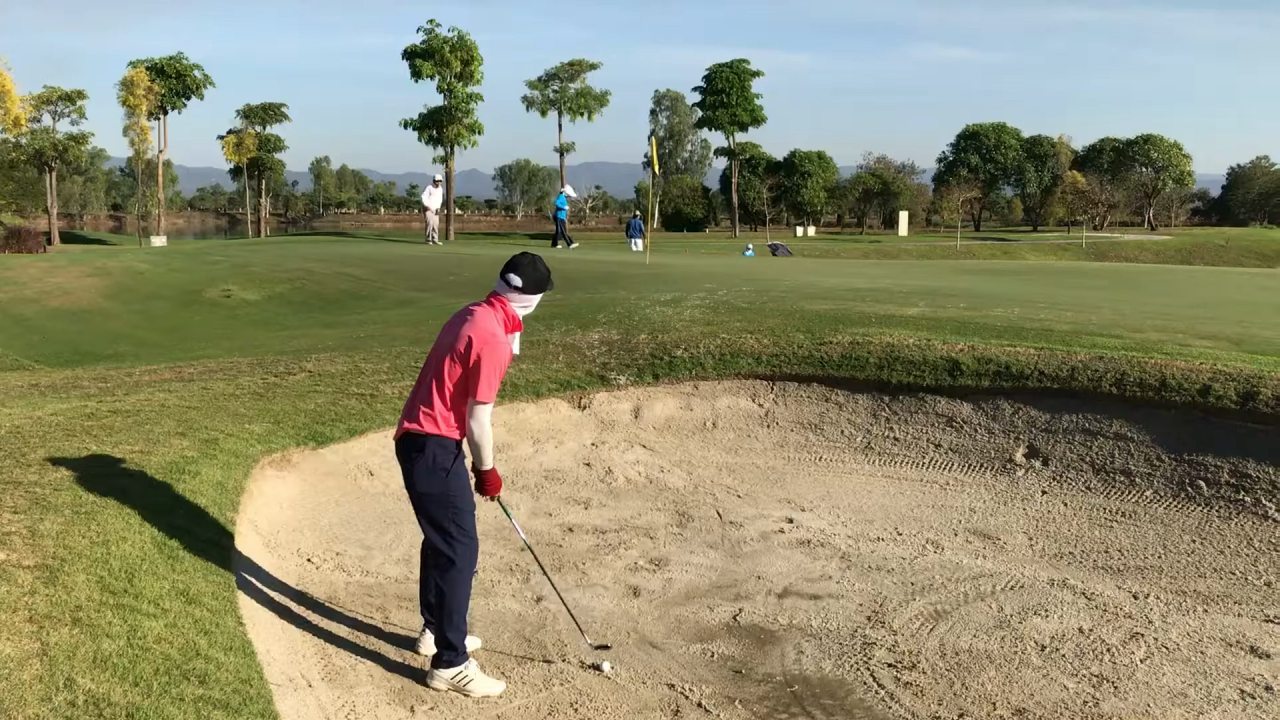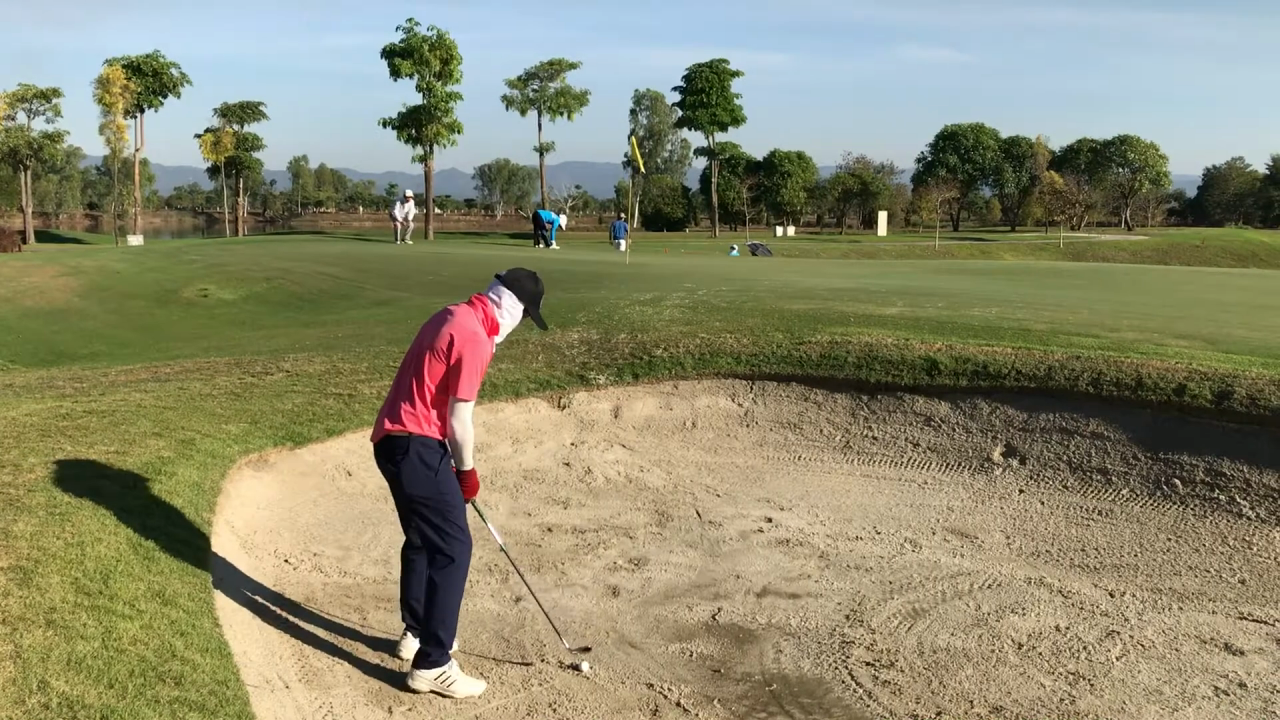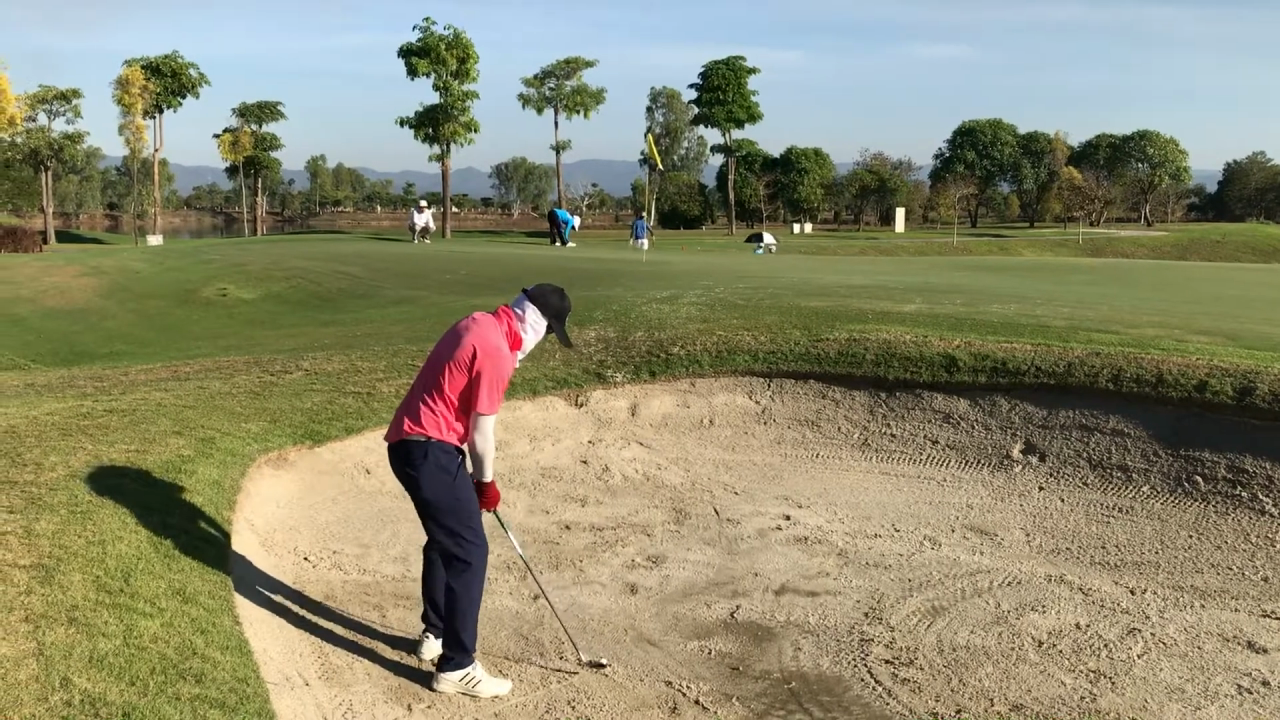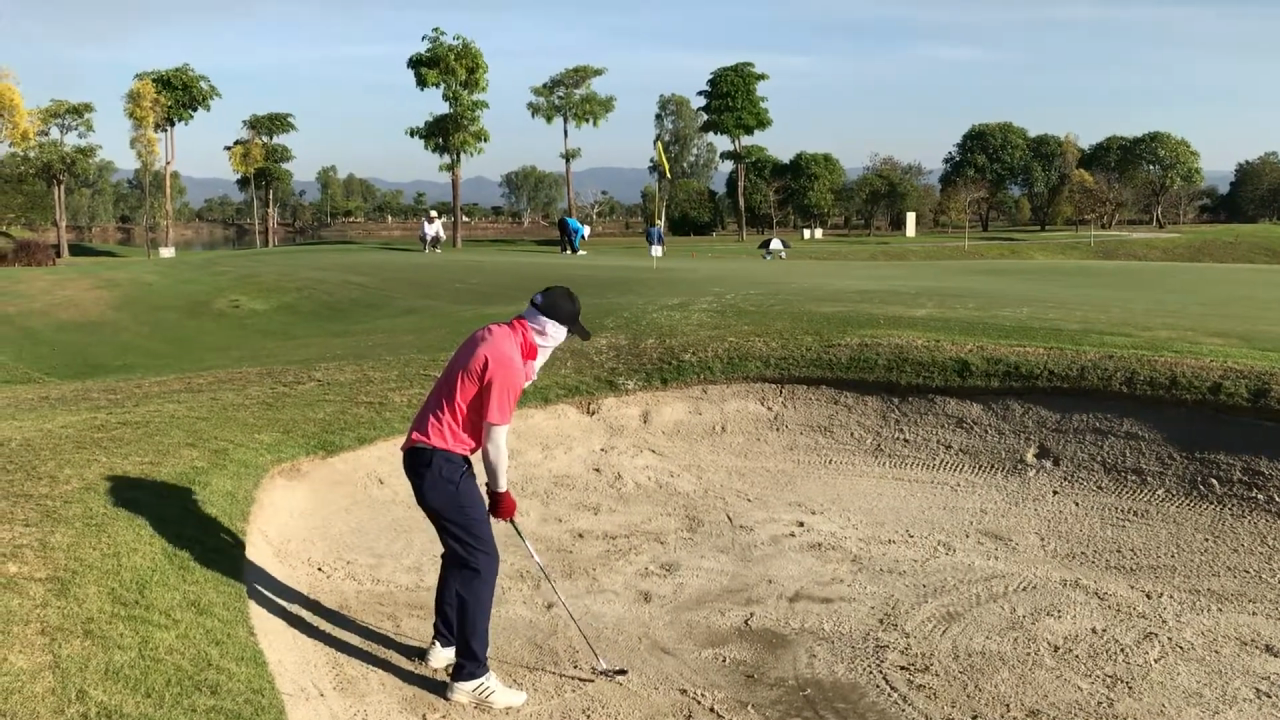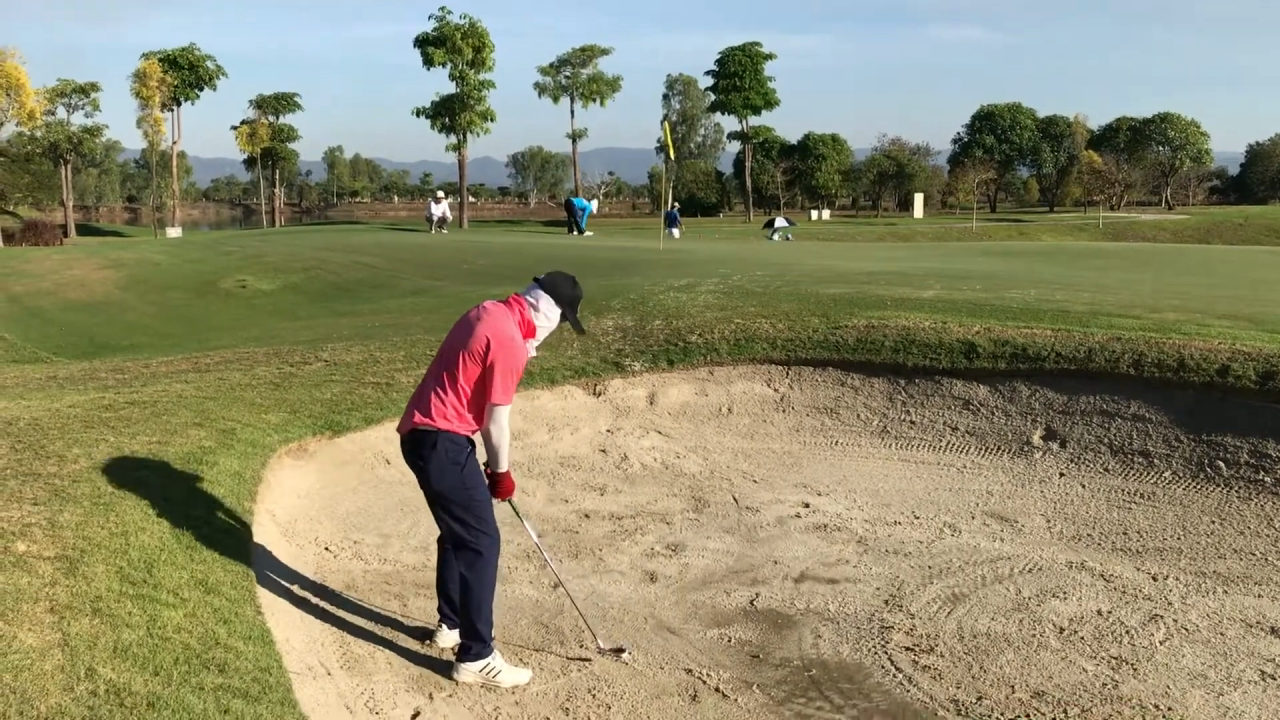
dt=1s
person 1, frame 1
left shoulder: (473, 315)
right shoulder: (493, 340)
right elbow: (476, 420)
left wrist: (480, 465)
right wrist: (487, 470)
left hip: (419, 439)
right hip: (434, 447)
left knee: (442, 540)
right knee: (459, 551)
left ankle: (436, 630)
right ankle: (450, 664)
person 1, frame 2
left shoulder: (452, 315)
right shoulder: (474, 337)
right elbow: (458, 418)
left wrist: (456, 466)
right wrist: (466, 471)
left hip: (393, 440)
right hip: (417, 447)
left knee: (422, 542)
right knee: (453, 549)
left ankle: (416, 633)
right ankle: (432, 664)
person 1, frame 3
left shoulder: (477, 322)
right shoulder: (497, 353)
right elbow: (480, 430)
left wrist: (477, 477)
right wrist: (486, 482)
left hip: (405, 443)
right hip: (431, 452)
left knee: (443, 542)
right knee: (469, 553)
left ankle: (436, 634)
right ankle: (456, 667)
person 1, frame 4
left shoulder: (495, 334)
right shoulder: (508, 361)
right elbow: (494, 440)
right wrist: (501, 492)
left hip: (425, 453)
right hip: (442, 461)
left knee: (462, 552)
right knee: (480, 562)
left ankle: (445, 644)
right ankle: (469, 677)
person 1, frame 5
left shoulder: (489, 311)
right shoulder: (510, 342)
right elbow: (496, 421)
right wrist: (501, 473)
left hip: (420, 433)
right hip: (443, 442)
left knee: (458, 533)
right knee: (481, 543)
left ankle: (451, 624)
right ankle: (475, 657)
